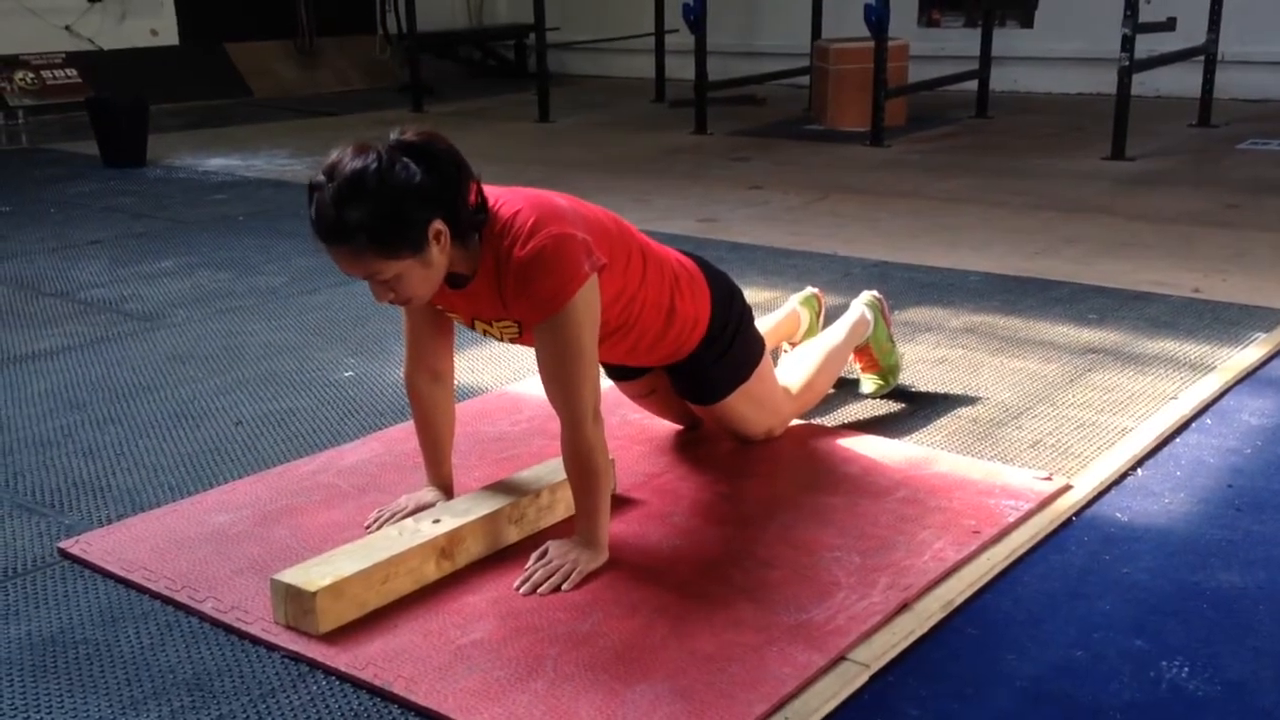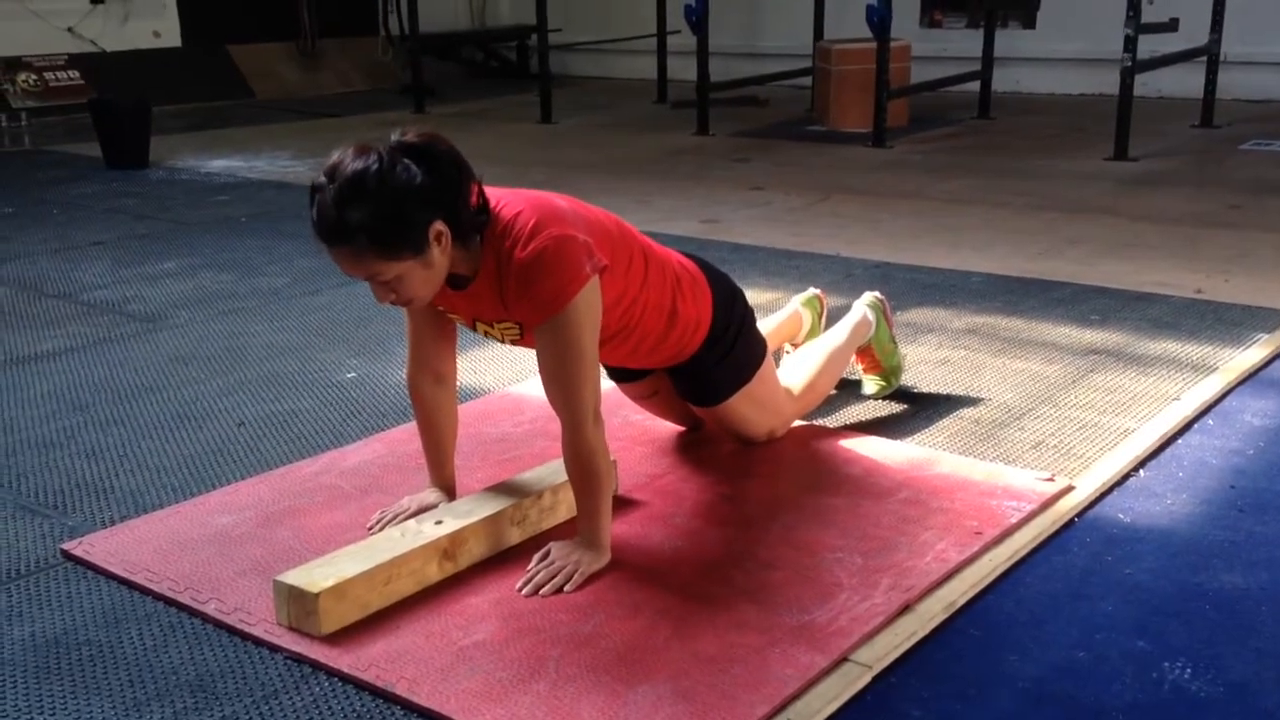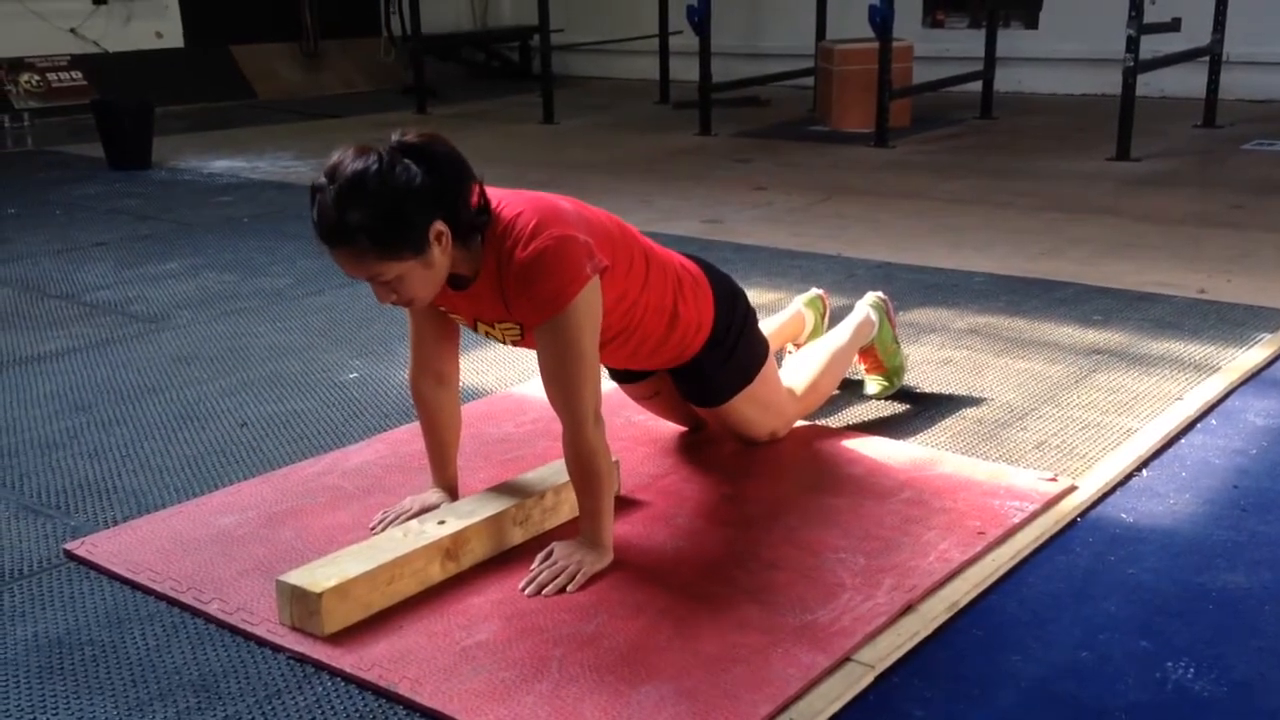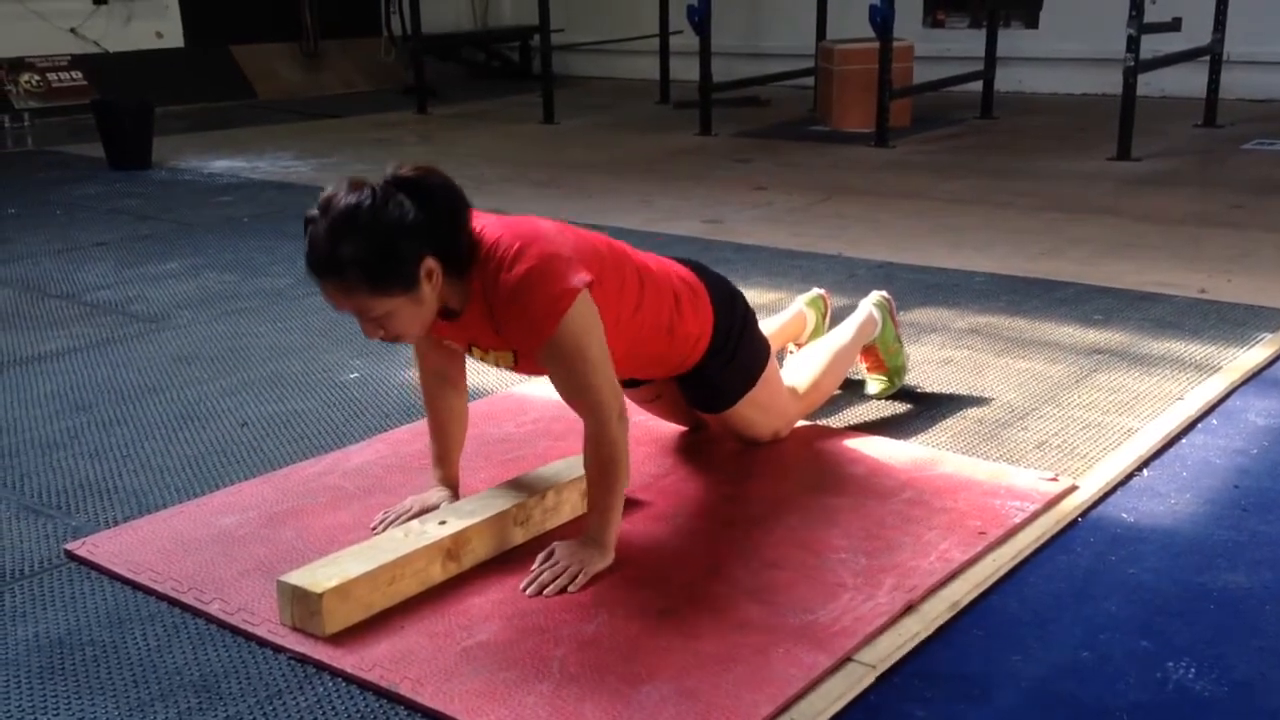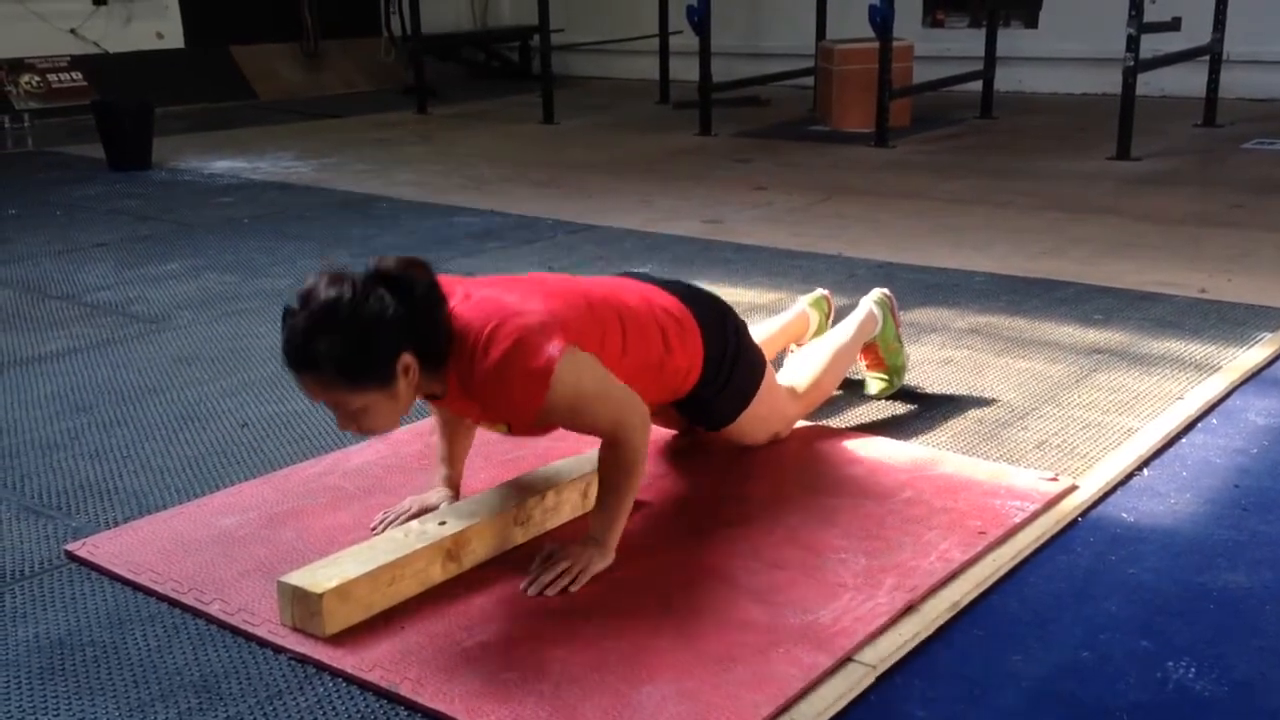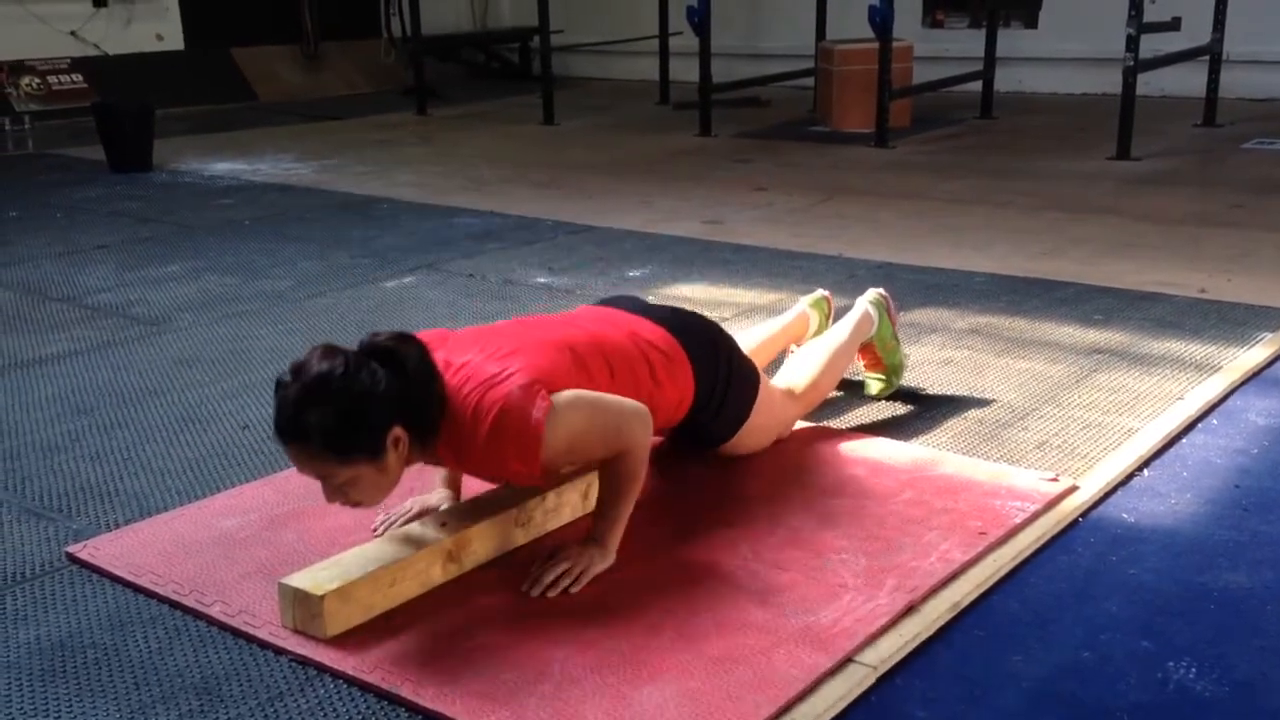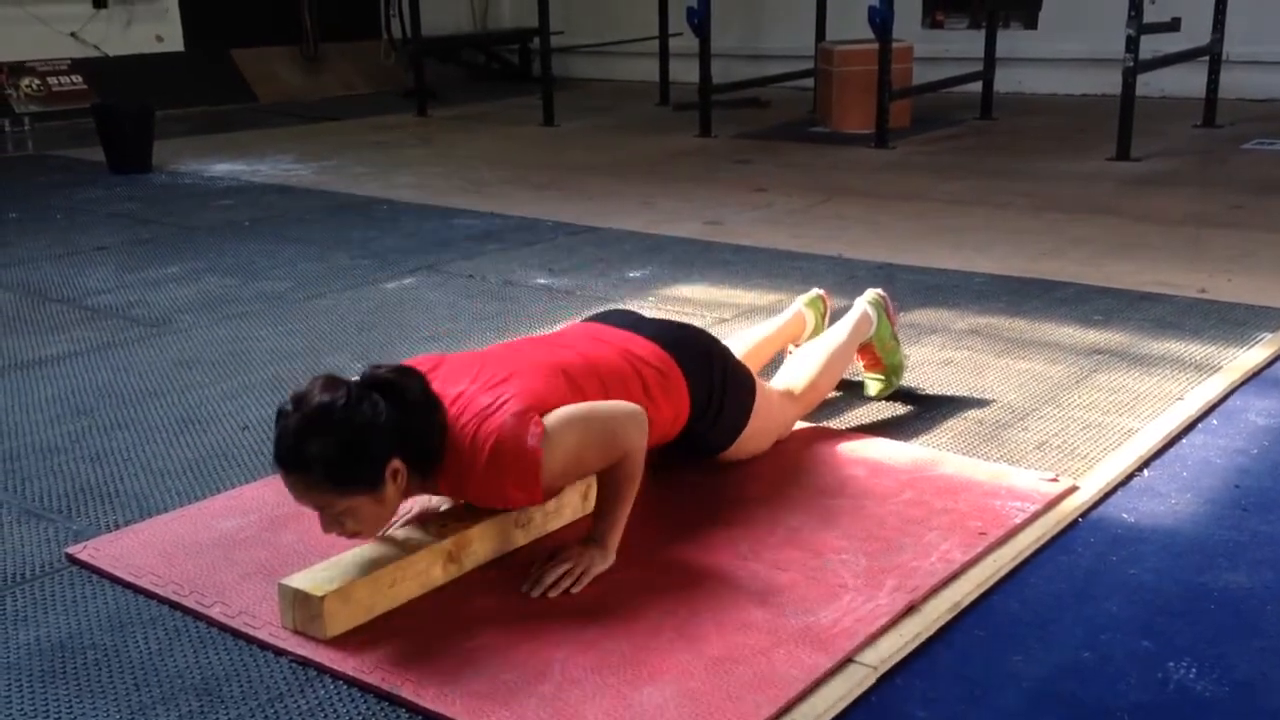
dt=0.2s
person 1, frame 1
left shoulder: (541, 253)
right shoulder: (425, 246)
left elbow: (580, 417)
right elbow: (426, 375)
left wrist: (591, 541)
right wrist: (438, 485)
left hip: (693, 314)
right hip: (626, 328)
left knee: (769, 419)
right knee: (694, 419)
left ankle: (862, 320)
right ankle: (797, 314)
person 1, frame 2
left shoulder: (542, 255)
right shoulder: (429, 248)
left elbow: (580, 418)
right elbow: (429, 376)
left wrist: (592, 542)
right wrist: (441, 487)
left hip: (694, 316)
right hip: (629, 329)
left knee: (771, 420)
right knee: (696, 420)
left ankle: (864, 321)
right ankle: (800, 315)
person 1, frame 3
left shoulder: (542, 256)
right shoulder: (430, 249)
left elbow: (581, 418)
right elbow: (432, 377)
left wrist: (595, 542)
right wrist: (444, 486)
left hip: (697, 317)
right hip: (631, 331)
left knee: (773, 420)
right knee: (699, 420)
left ankle: (866, 321)
right ankle: (802, 315)
person 1, frame 4
left shoulder: (531, 284)
right shoulder: (426, 273)
left elbow: (605, 419)
right elbow: (442, 380)
left wrist: (598, 542)
right wrist: (444, 484)
left hip: (699, 325)
right hip: (632, 332)
left knee: (776, 419)
right knee: (701, 420)
left ankle: (868, 321)
right ankle: (804, 314)
person 1, frame 5
left shoulder: (513, 358)
right shoulder: (416, 329)
left elbow: (630, 427)
left wrist: (600, 542)
right wrist: (447, 484)
left hip: (692, 345)
right hip: (630, 314)
left knee: (777, 417)
right knee: (695, 427)
left ankle: (869, 320)
right ankle: (807, 312)
person 1, frame 6
left shoulder: (501, 421)
right shoulder: (407, 381)
left elbow: (633, 428)
left wrist: (601, 543)
right wrist: (447, 486)
left hip: (684, 369)
right hip: (616, 332)
left knee: (780, 410)
left ankle: (864, 319)
right ankle: (805, 314)
person 1, frame 7
left shoulder: (498, 451)
right shoulder: (401, 404)
left elbow: (630, 425)
left wrist: (601, 545)
right wrist: (444, 489)
left hip: (675, 382)
right hip: (610, 343)
left knee: (781, 405)
left ankle: (863, 319)
right ankle: (802, 314)
